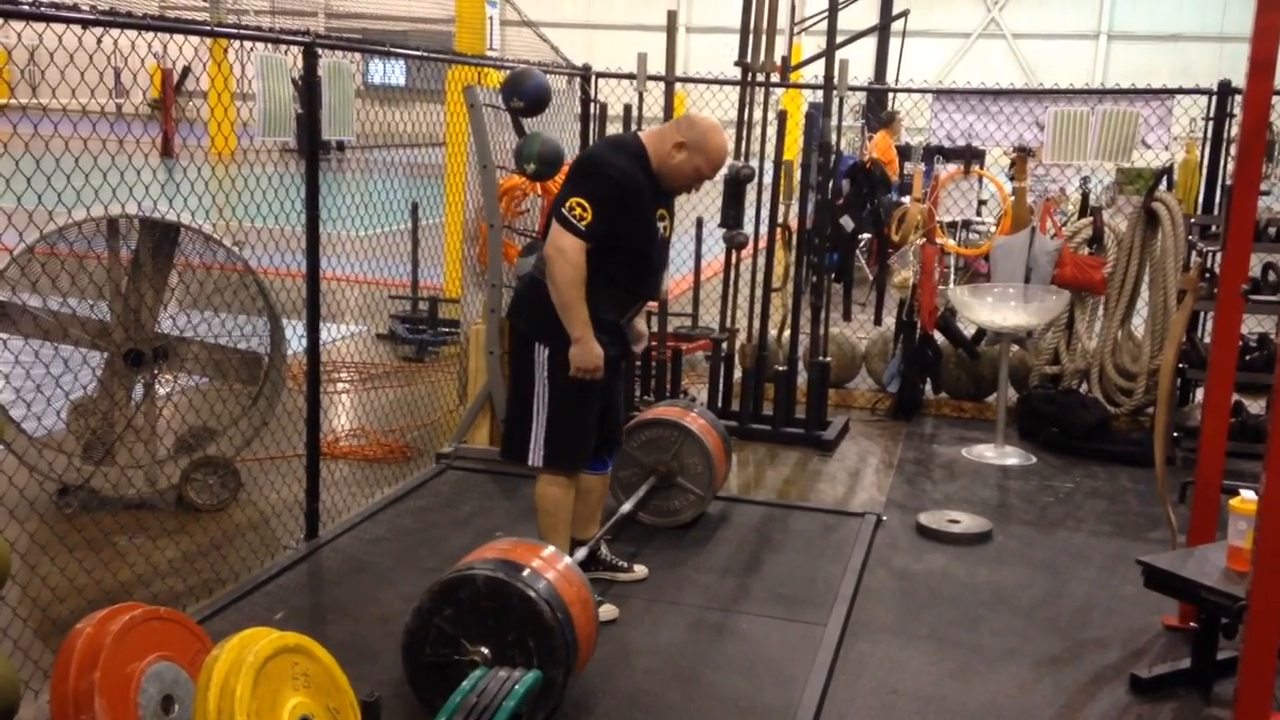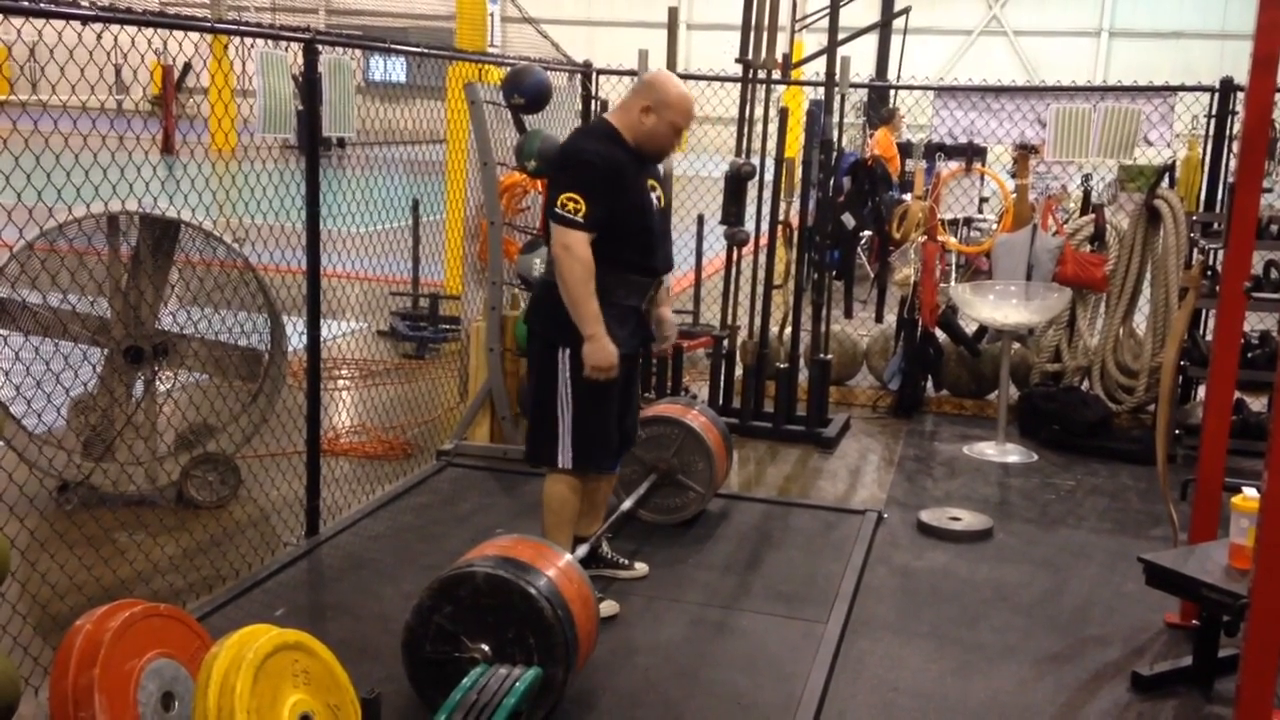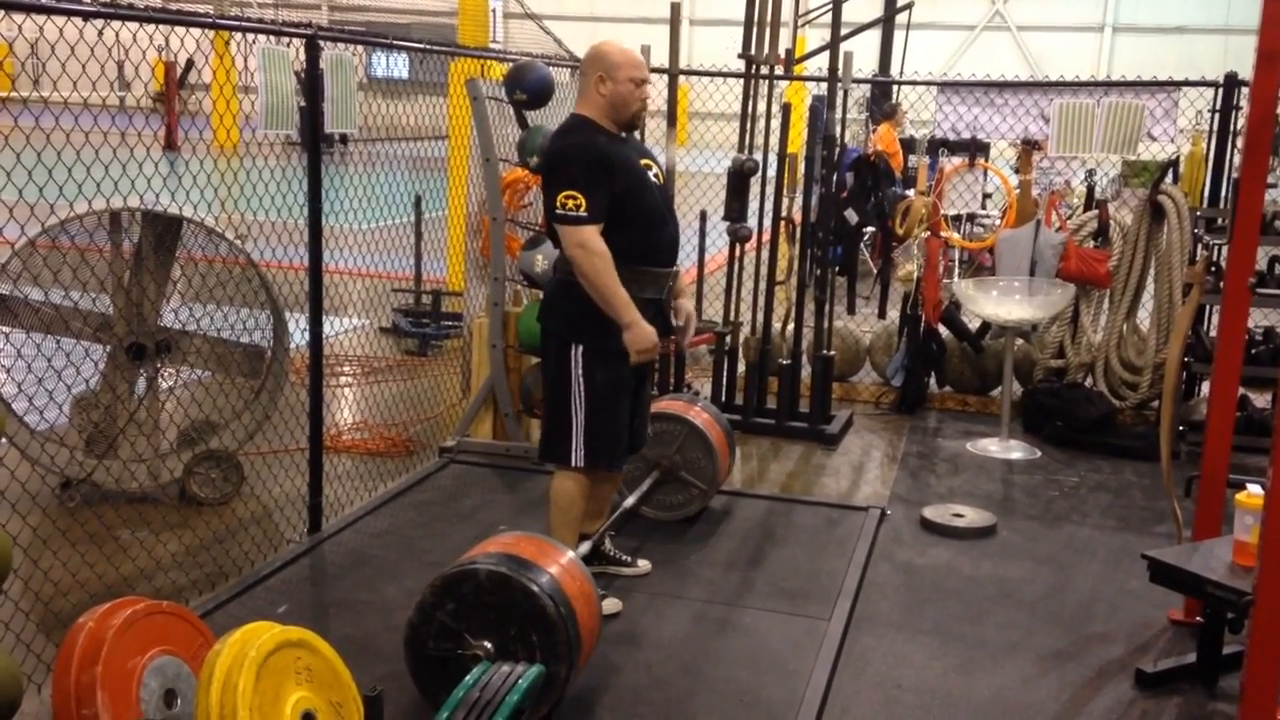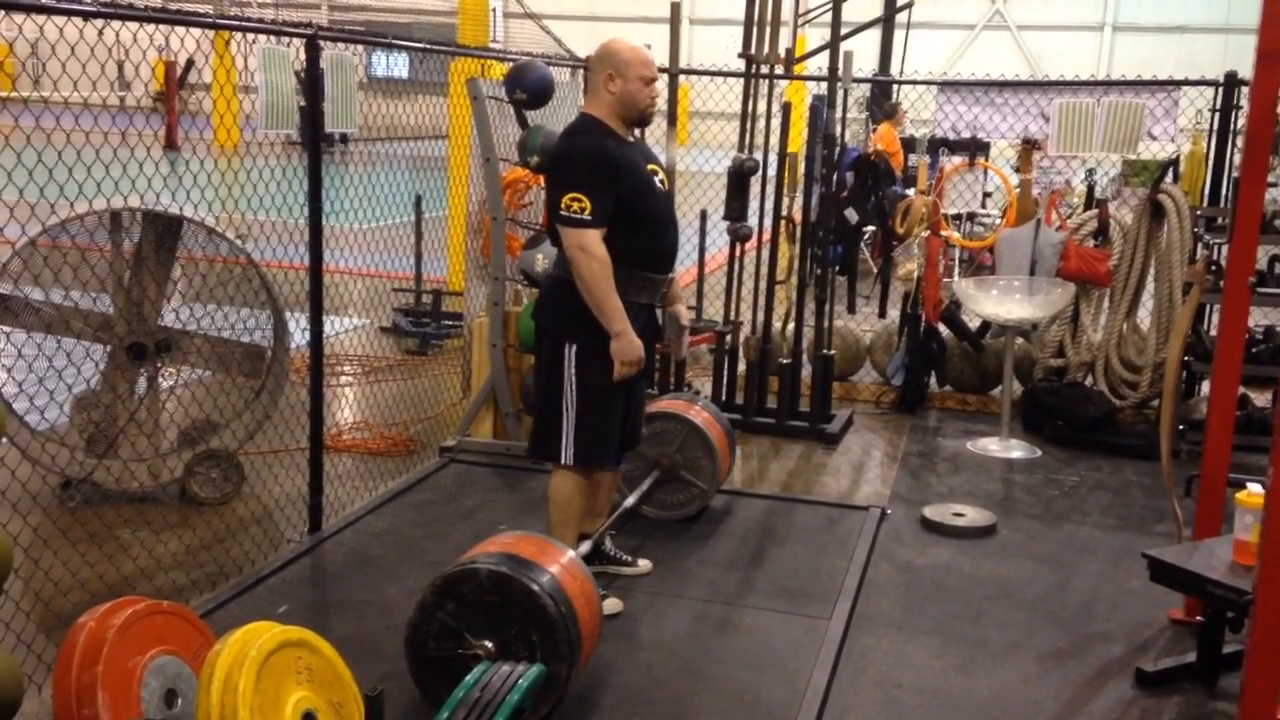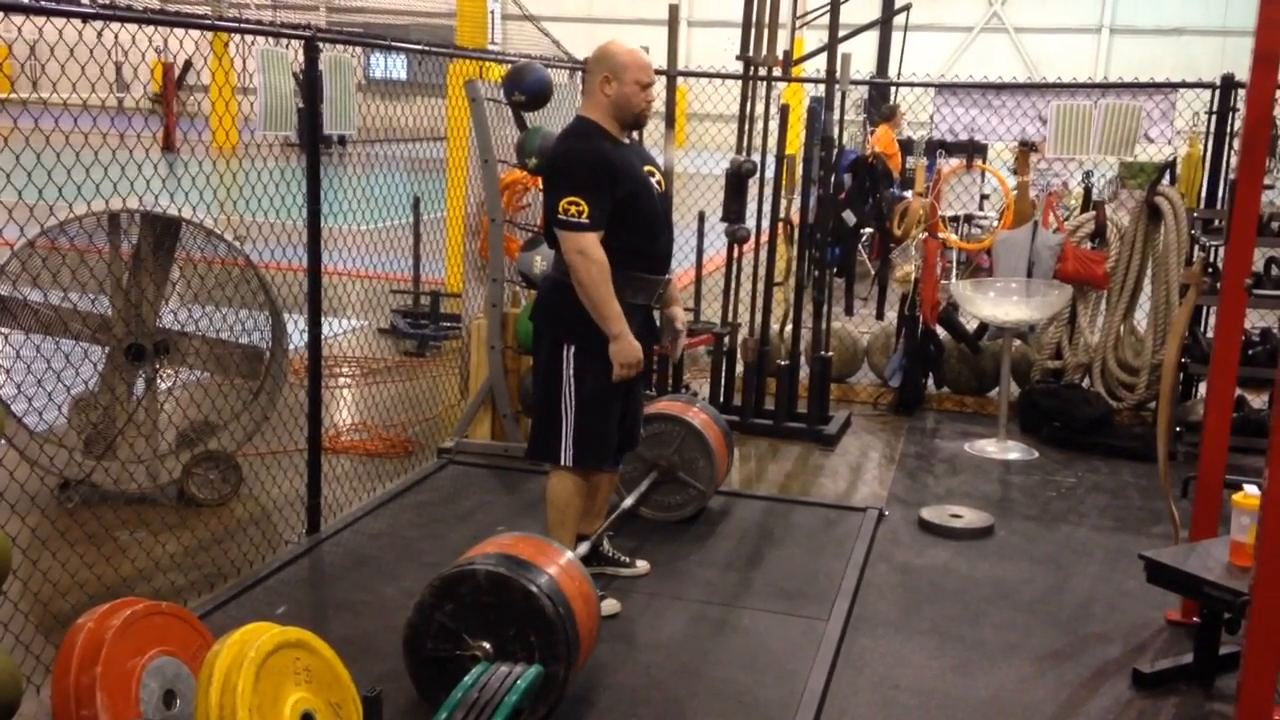
dt=0.5s
person 1, frame 1
left shoulder: (654, 177)
right shoulder: (610, 170)
right elbow: (563, 249)
left wrist: (632, 316)
right wrist: (580, 339)
left hip: (603, 328)
right hip: (560, 331)
left knee: (599, 447)
right knee: (561, 455)
left ankle: (587, 551)
person 1, frame 2
left shoulder: (638, 157)
right shoulder: (589, 156)
right elbow: (570, 248)
left wrist: (658, 306)
right wrist: (593, 336)
left hip: (621, 319)
right hip: (579, 327)
left knee: (609, 447)
right knee: (571, 455)
left ankle: (588, 548)
person 1, frame 3
left shoulder: (625, 143)
right shoulder: (577, 149)
left elbow: (650, 232)
right elbow: (582, 245)
left wrist: (677, 293)
right wrist: (631, 321)
left hip: (633, 315)
right hip: (593, 321)
left knee: (616, 445)
right knee: (580, 453)
left ankle: (592, 545)
person 1, frame 4
left shoulder: (631, 145)
right shoulder: (584, 150)
right elbow: (583, 247)
left wrist: (673, 300)
right wrist: (619, 330)
left hip: (628, 316)
right hip: (588, 322)
left knee: (613, 443)
right knee: (577, 451)
left ankle: (594, 544)
person 1, frame 5
left shoulder: (627, 147)
right shoulder: (579, 153)
right elbow: (581, 250)
left wrist: (670, 303)
right wrist: (617, 334)
left hip: (626, 317)
right hip: (586, 323)
left knee: (611, 445)
right knee: (575, 452)
left ankle: (591, 545)
